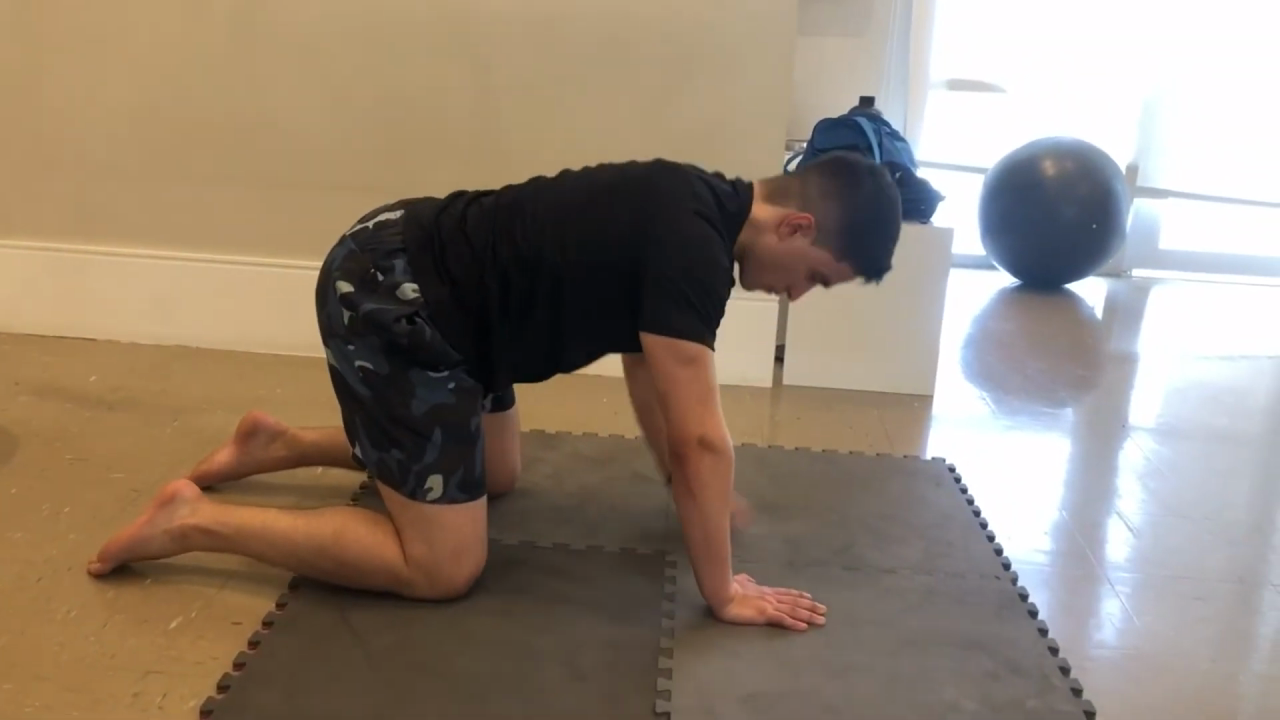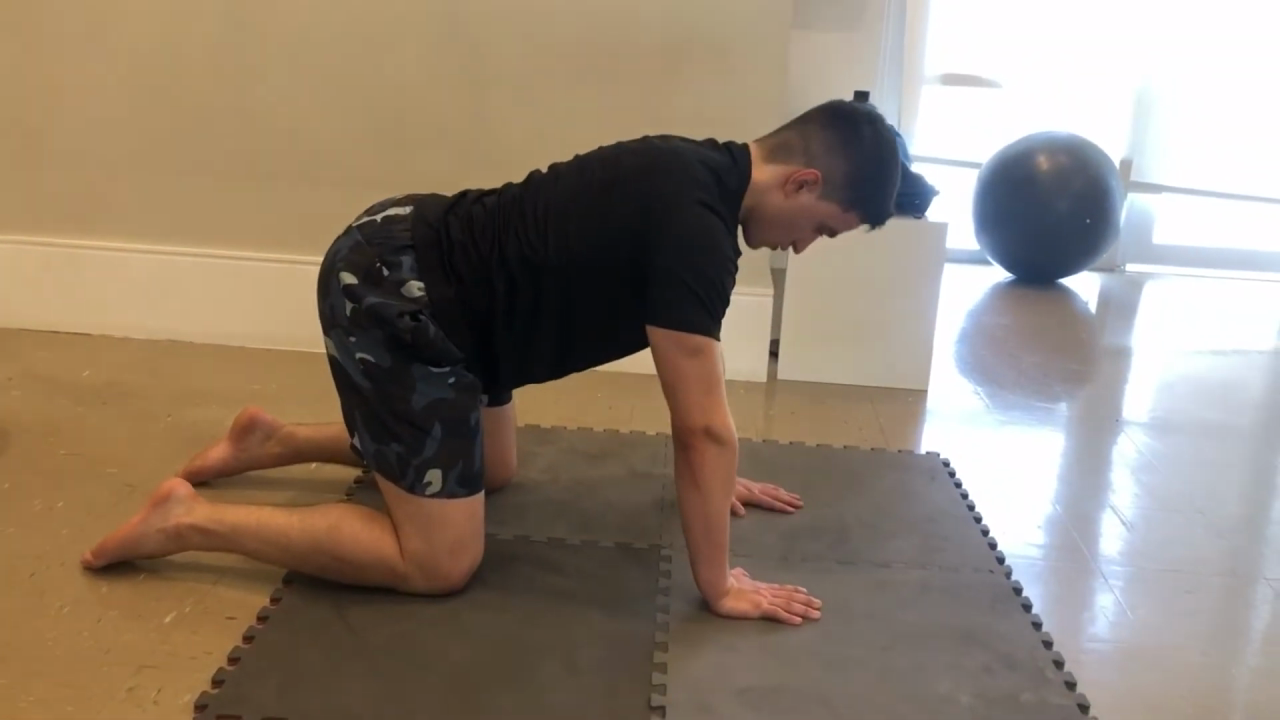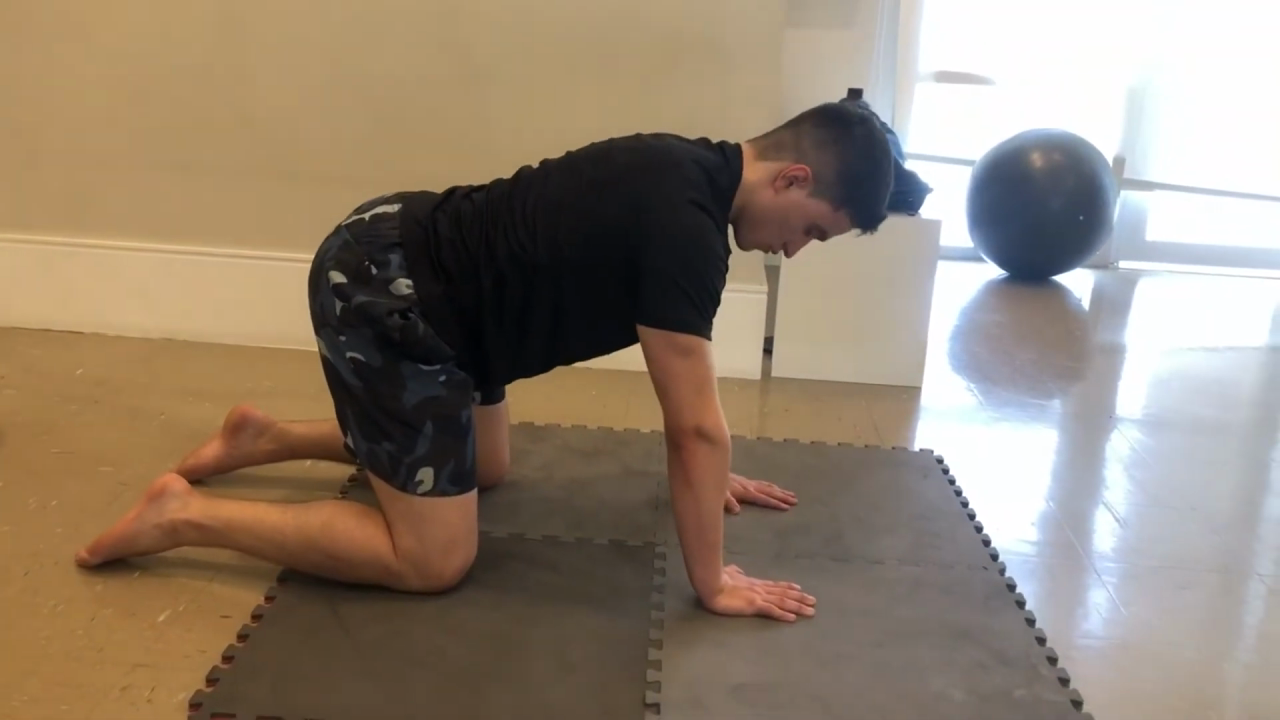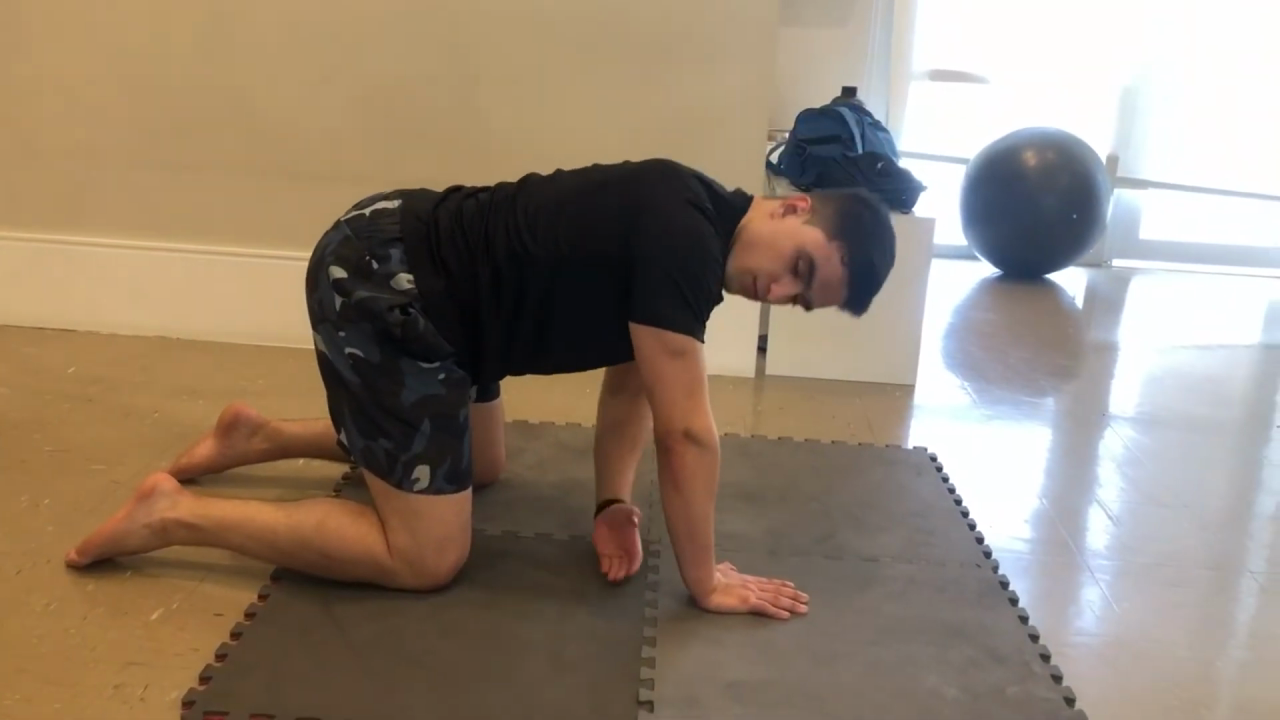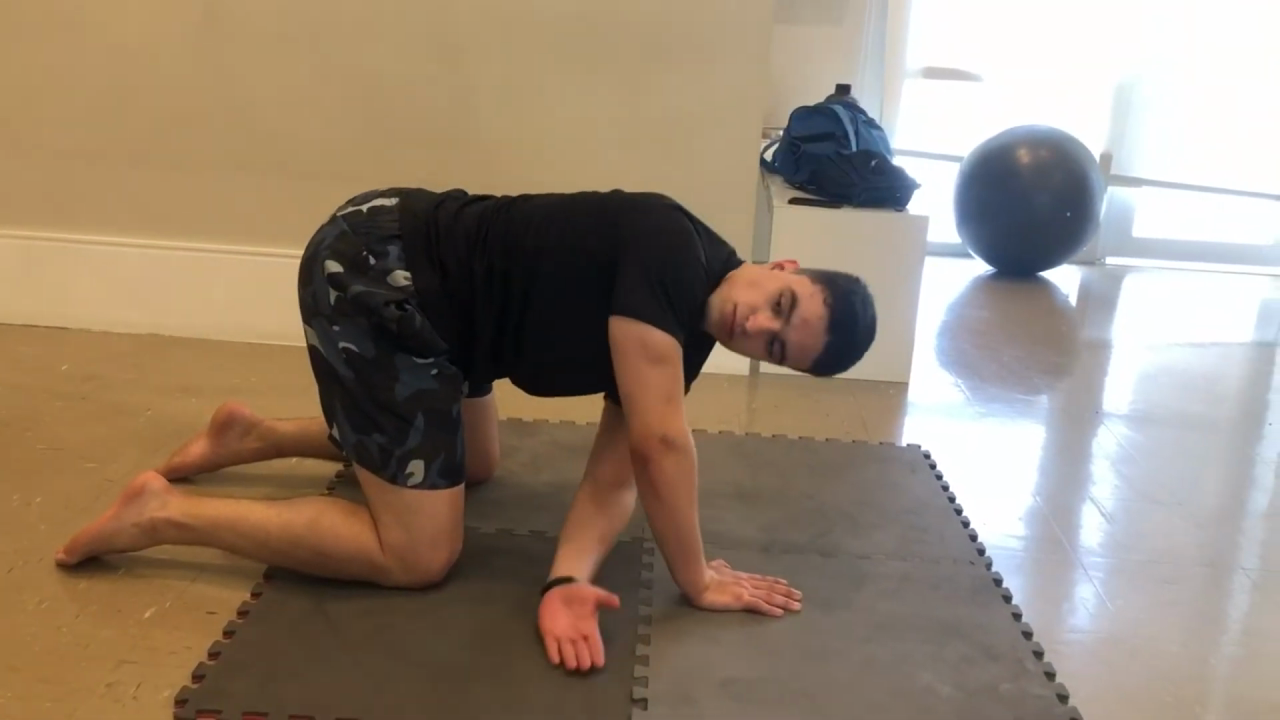
dt=0.5s
person 1, frame 1
left shoulder: (696, 209)
right shoulder: (691, 242)
left elbow: (645, 358)
right elbow: (699, 437)
left wrist: (689, 487)
right wrist: (721, 590)
left hip: (410, 272)
right hip: (387, 300)
left knee: (493, 475)
right knee: (444, 566)
left ankle: (279, 442)
right ankle: (193, 522)
person 1, frame 2
left shoulder: (697, 178)
right shoulder: (695, 226)
right elbow: (702, 427)
left wrist: (714, 476)
right wrist: (717, 584)
left hip: (410, 257)
right hip: (392, 295)
left knee: (490, 471)
right knee: (440, 562)
left ankle: (274, 440)
right ankle: (190, 520)
person 1, frame 3
left shoulder: (687, 178)
right shoulder: (684, 225)
right elbow: (695, 428)
left wrist: (707, 474)
right wrist: (713, 582)
left hip: (402, 264)
right hip: (380, 294)
left knee: (483, 469)
right knee: (434, 559)
left ankle: (267, 435)
right ankle: (186, 514)
person 1, frame 4
left shoulder: (692, 227)
right shoulder: (684, 235)
left elbow: (629, 381)
right elbow: (687, 433)
left wrist: (613, 505)
right wrist: (705, 581)
left hip: (405, 266)
right hip: (378, 285)
left knee: (478, 467)
right knee: (427, 557)
left ankle: (262, 434)
right ankle: (177, 514)
person 1, frame 5
left shoulder: (687, 333)
right shoulder: (671, 252)
left elbow: (617, 471)
right elbow: (658, 443)
left wrist: (567, 580)
right wrist: (696, 580)
left hip: (405, 283)
right hip: (371, 273)
left knee: (473, 466)
right knee: (418, 553)
left ankle: (253, 433)
right ankle: (163, 513)
